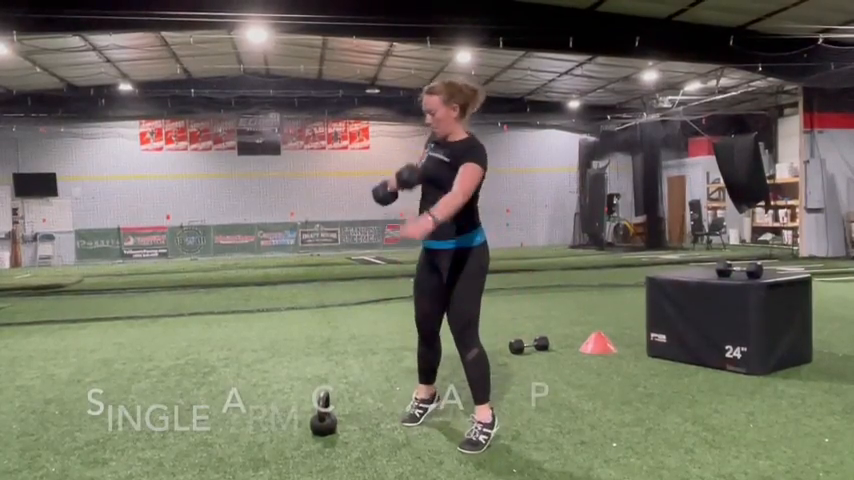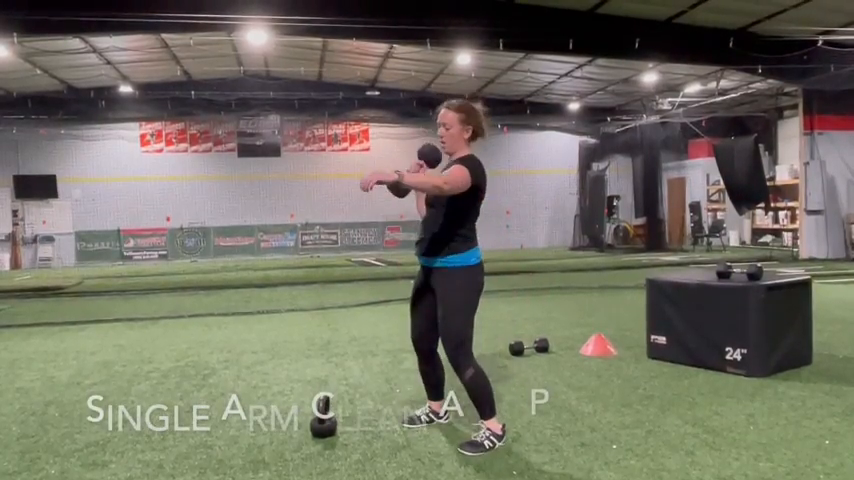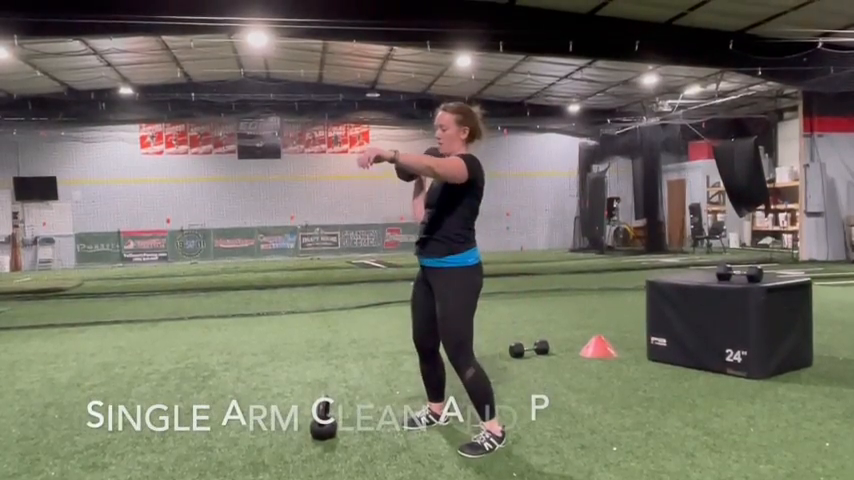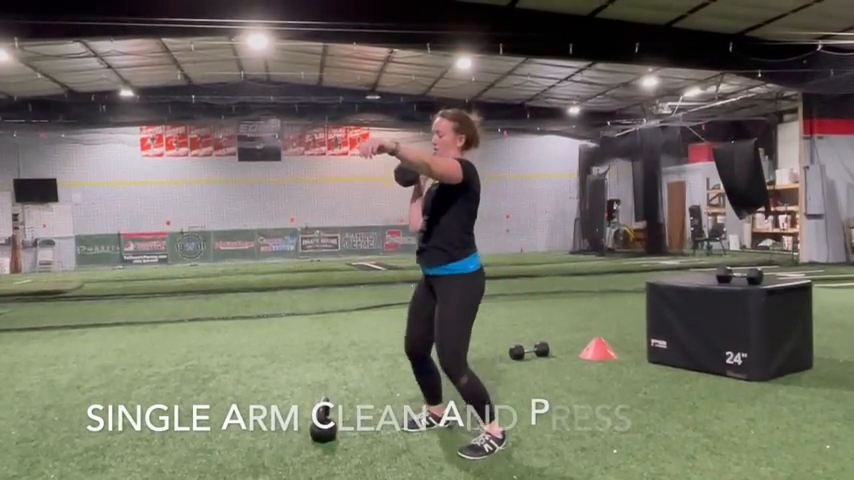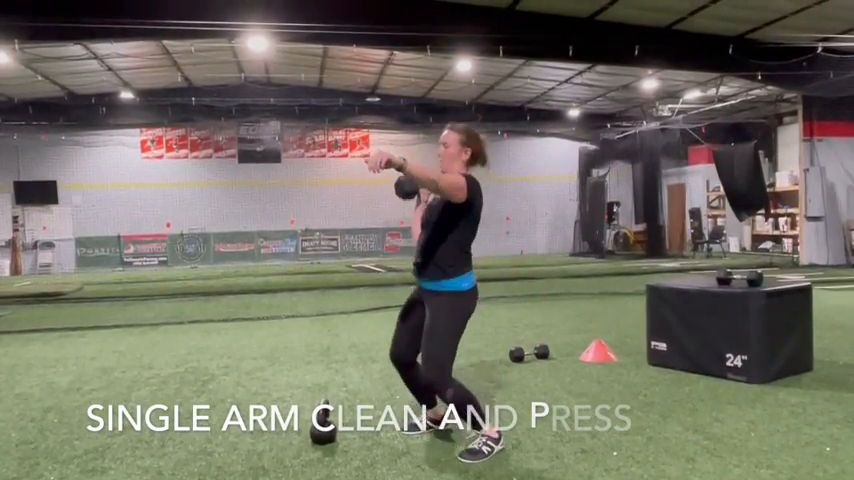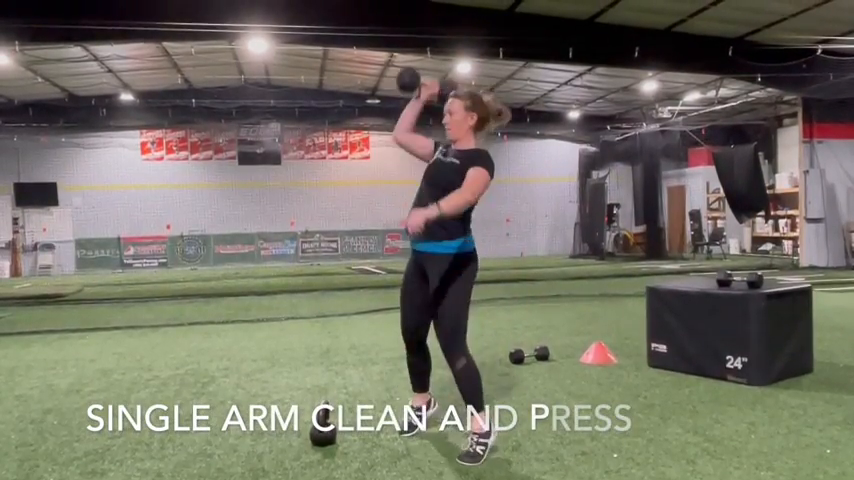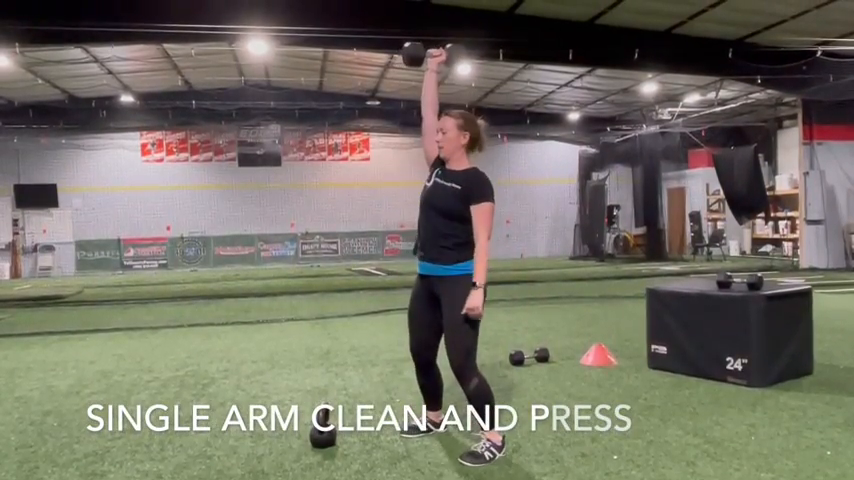
dt=0.3s
person 1, frame 1
left shoulder: (472, 150)
right shoulder: (436, 141)
left elbow: (459, 194)
right elbow: (420, 174)
left wrist: (429, 219)
right wrist: (397, 180)
left hip: (465, 252)
right hip: (431, 252)
left knee: (464, 333)
right knee: (425, 327)
left ankle: (485, 417)
right ankle: (426, 395)
person 1, frame 2
left shoulder: (470, 168)
right shoulder: (447, 168)
left elbow: (440, 184)
right elbow: (428, 212)
left wrist: (391, 177)
right wrist: (417, 177)
left hip: (460, 272)
right hip: (431, 269)
left knee: (457, 352)
right knee: (422, 344)
left ankle: (493, 427)
right ankle: (436, 408)
person 1, frame 3
left shoulder: (468, 166)
right shoulder: (443, 172)
left elbow: (433, 166)
right elbow: (422, 215)
left wrist: (388, 155)
right wrist: (418, 180)
left hip: (458, 272)
right hip: (429, 269)
left knee: (458, 351)
right knee: (424, 344)
left ankle: (493, 429)
right ankle: (436, 410)
person 1, frame 4
left shoulder: (462, 171)
right shoulder: (440, 182)
left elbow: (427, 162)
right elbow: (418, 223)
left wrist: (390, 147)
right wrist: (417, 187)
left hip: (461, 278)
right hip: (432, 277)
left knee: (451, 358)
right knee: (415, 349)
left ankle: (493, 431)
right ankle: (436, 412)
person 1, frame 5
left shoulder: (466, 187)
right shoulder: (442, 196)
left elbow: (434, 179)
right elbow: (421, 236)
left wrist: (396, 162)
right wrist: (420, 201)
left hip: (453, 293)
right hip: (426, 289)
left knee: (435, 373)
right knee: (400, 355)
left ankle: (490, 433)
right ankle: (435, 414)
person 1, frame 6
left shoulder: (478, 158)
right shoulder: (442, 149)
left elbow: (466, 194)
right elbow: (400, 136)
left wrist: (428, 211)
right wrist: (420, 100)
left hip: (453, 259)
right hip: (421, 259)
left knee: (451, 342)
right knee: (412, 334)
left ankle: (482, 429)
right ankle: (423, 404)
person 1, frame 7
left shoulder: (476, 182)
right shoulder: (437, 168)
left elbow: (482, 241)
right elbow: (427, 112)
left wrist: (478, 288)
right wrist: (431, 69)
left hip: (458, 281)
right hip: (426, 279)
left knee: (462, 363)
right knee: (421, 354)
left ankle: (494, 438)
right ankle: (434, 418)
